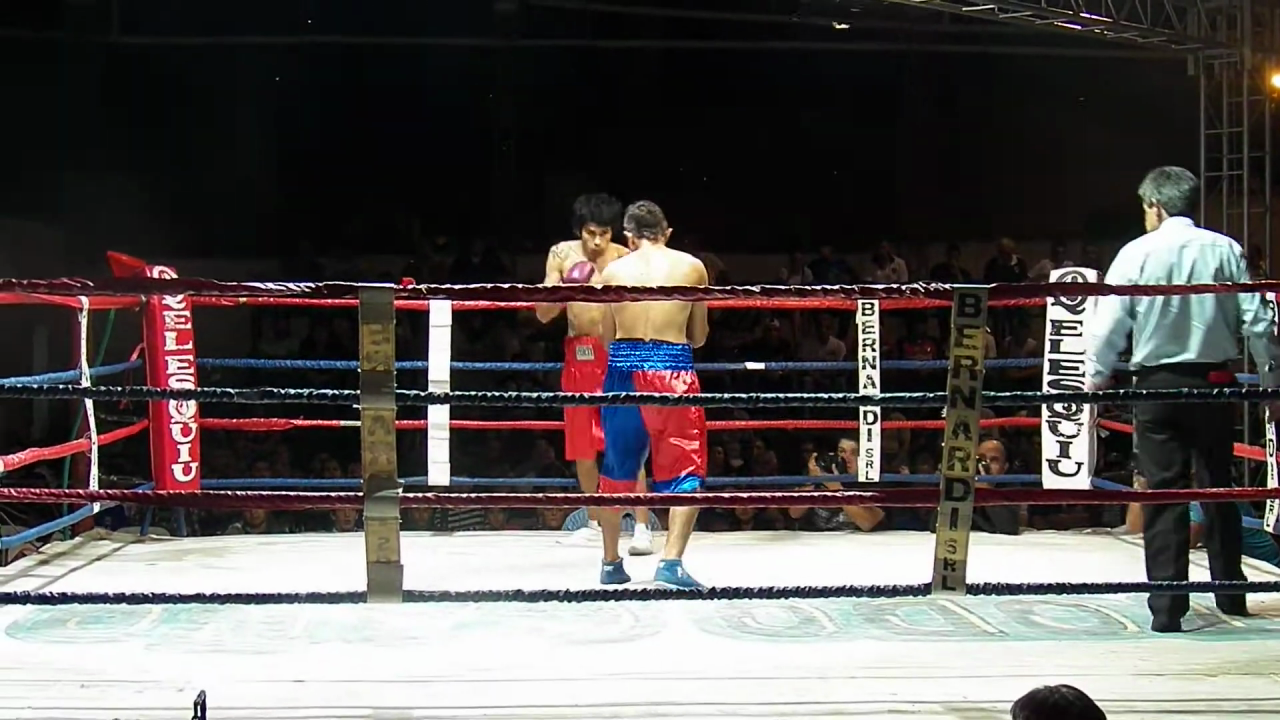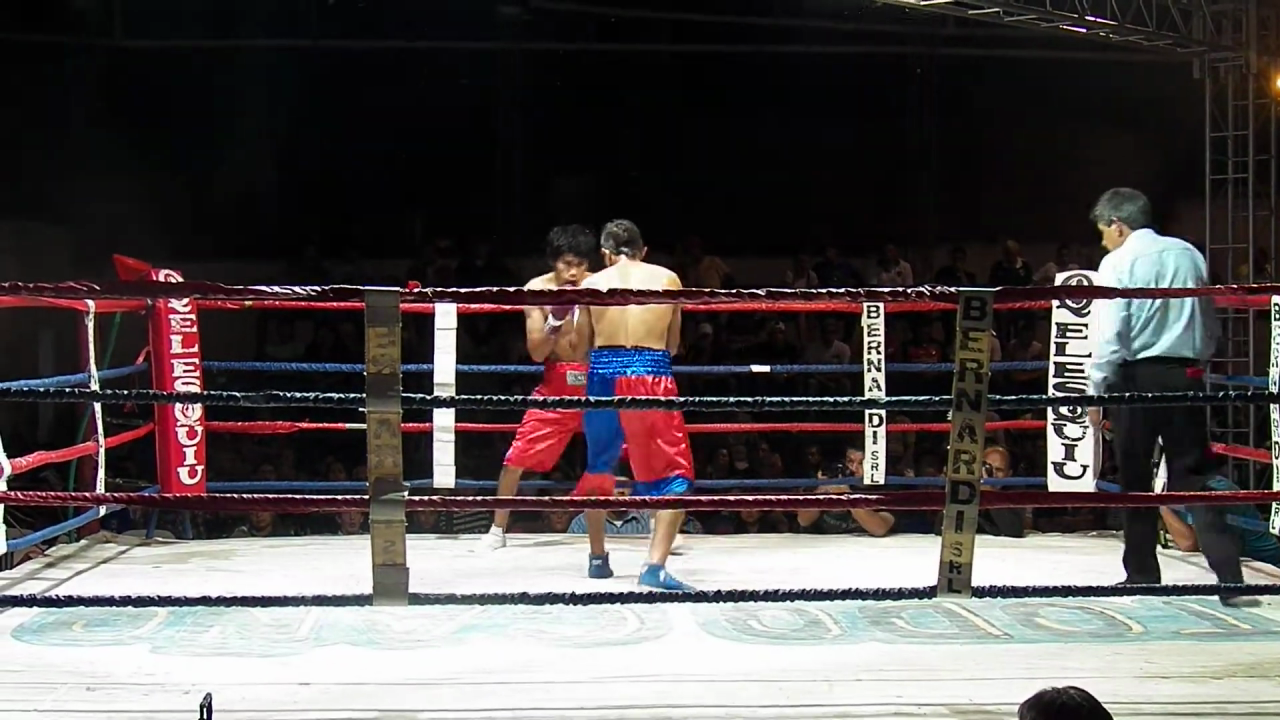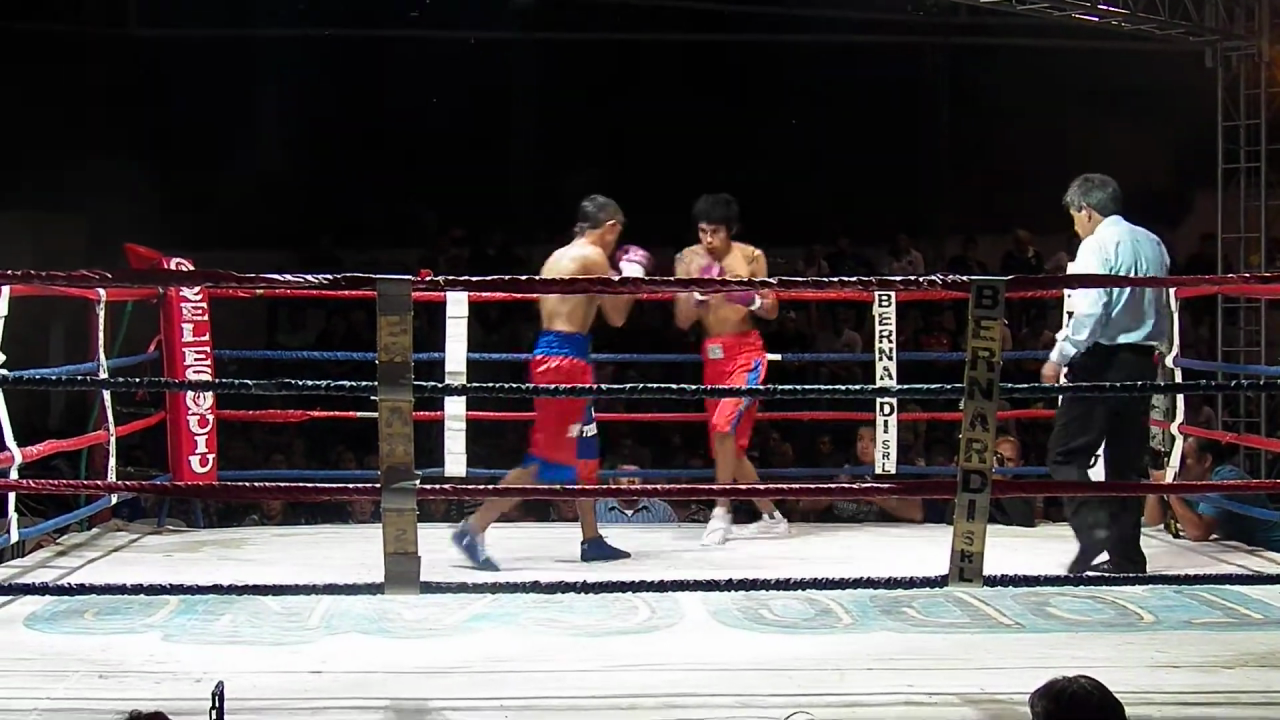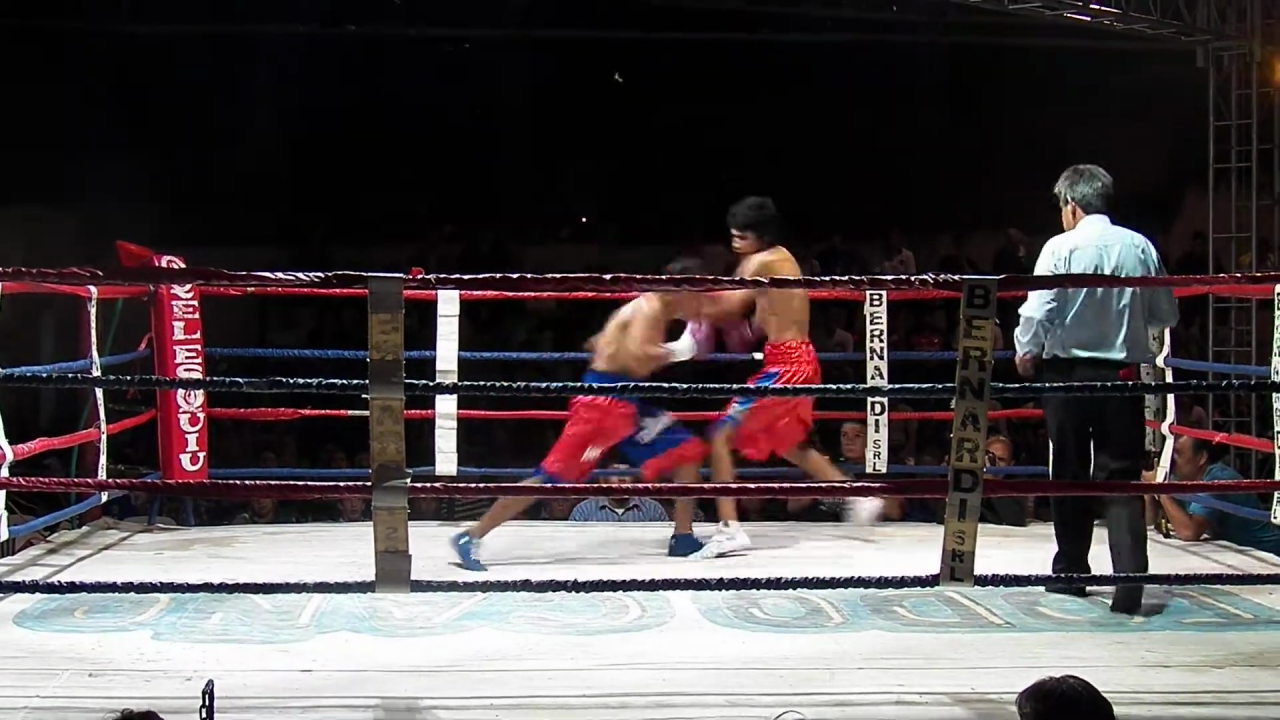
dt=0.7s
person 1, frame 1
left shoulder: (1137, 253)
right shoulder: (1225, 249)
left elbow: (1108, 323)
left wrist: (1096, 375)
left hip: (1158, 384)
right hip: (1213, 382)
left knee: (1164, 496)
right knee: (1219, 489)
left ankle: (1167, 605)
right ankle: (1230, 591)
person 1, frame 2
left shoulder: (1118, 263)
right shoulder: (1189, 254)
left elbow: (1109, 334)
right elbow: (1208, 325)
left wrist: (1096, 390)
right wrist: (1201, 364)
left hip: (1139, 377)
right hip: (1186, 377)
left knee: (1132, 478)
right knee: (1192, 477)
left ankle: (1142, 575)
right ankle: (1226, 566)
person 1, frame 3
left shoulder: (1098, 243)
right shoulder: (1152, 243)
left elbow: (1090, 311)
right elbow: (1158, 307)
left wrist: (1059, 356)
left hip: (1103, 362)
right hip: (1142, 362)
left knee: (1065, 454)
right knee: (1127, 461)
left ankle: (1094, 528)
right ankle: (1125, 555)
person 1, frame 4
left shoulder: (1061, 248)
right shoulder: (1141, 247)
left elbow: (1035, 314)
right elbow: (1166, 315)
left wrist: (1026, 351)
left hip: (1069, 374)
right hip: (1121, 377)
left knee: (1071, 475)
right knee: (1122, 478)
left ankle: (1070, 572)
right ankle: (1127, 582)
person 2, frame 1
left shoulder: (613, 271)
right shoulder: (693, 267)
left elbow: (607, 337)
right elbow: (698, 337)
left hip: (623, 369)
right hip: (672, 370)
left knee: (616, 468)
right knee: (684, 472)
left ankle: (611, 564)
right ankle: (671, 563)
person 2, frame 2
left shoulder: (592, 284)
right shoulder: (668, 279)
left elbow: (584, 345)
right elbow: (672, 345)
left hip: (603, 375)
right hip: (651, 377)
left knee: (599, 468)
right knee: (672, 474)
left ankle: (597, 558)
right ankle: (655, 566)
person 2, frame 3
left shoulder: (560, 256)
right shoulder: (593, 256)
right elbow: (617, 316)
left wrist: (619, 278)
right wrist: (632, 277)
left hip: (551, 354)
right hip: (564, 359)
left knee: (584, 453)
right knee: (548, 458)
left ankle: (593, 540)
right ankle: (472, 530)
person 2, frame 4
left shoulder: (652, 308)
right shoulder: (652, 308)
right elbow: (639, 361)
right wrist: (679, 350)
left hip: (624, 400)
right hip: (603, 400)
left knee: (686, 451)
right knee: (553, 475)
left ankle: (683, 536)
right ankle: (472, 536)
person 3, frame 1
left shoulder: (626, 259)
right shoulder: (560, 254)
right elbow: (542, 313)
right wrist: (566, 289)
right hip: (577, 356)
right knee: (582, 448)
left ankle: (642, 527)
right ankle: (594, 522)
person 3, frame 2
right shoulder: (537, 289)
right elbow: (537, 353)
right wrist: (554, 320)
right hip: (558, 383)
right knee: (517, 456)
right ankle: (497, 530)
person 3, frame 3
left shoulder: (752, 257)
right shoulder: (689, 259)
left elbow: (771, 311)
right elbow: (682, 320)
left wrist: (752, 301)
right wrist: (699, 292)
left hip: (745, 353)
right hip: (713, 356)
left knee: (727, 428)
right knee: (727, 443)
left ankle: (722, 513)
right ankle: (771, 517)
person 3, frame 4
left shoulder: (763, 262)
right shoulder: (779, 259)
left elbow: (731, 302)
left hip: (785, 364)
right hip: (797, 362)
left knee: (722, 437)
right knee: (792, 448)
left ankle: (729, 531)
right ankle: (860, 497)
